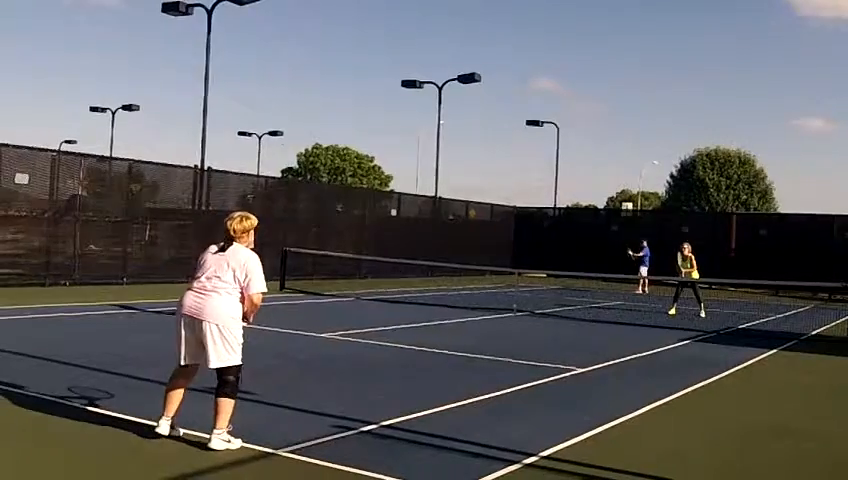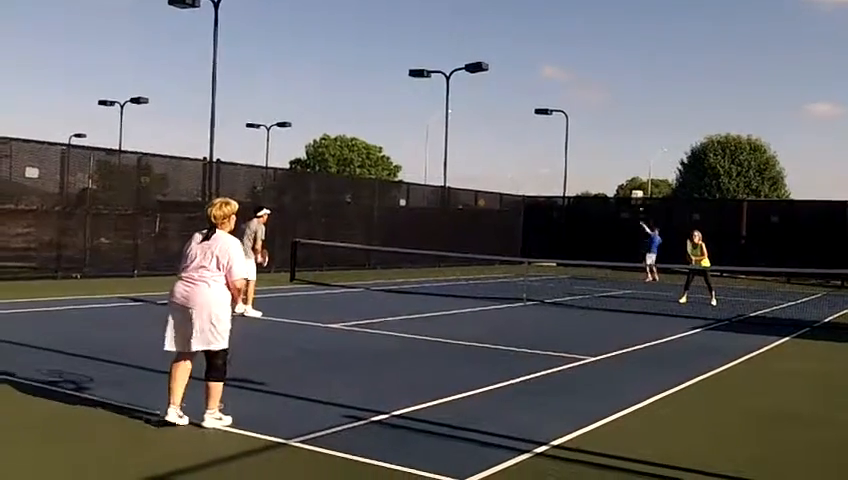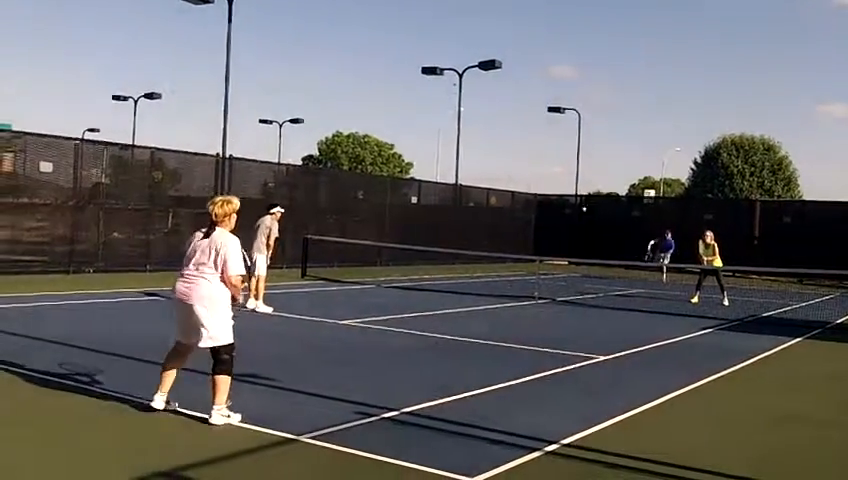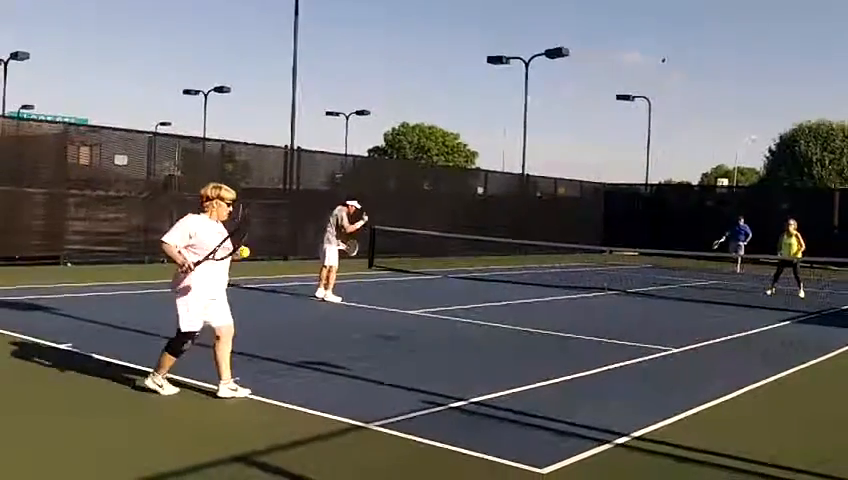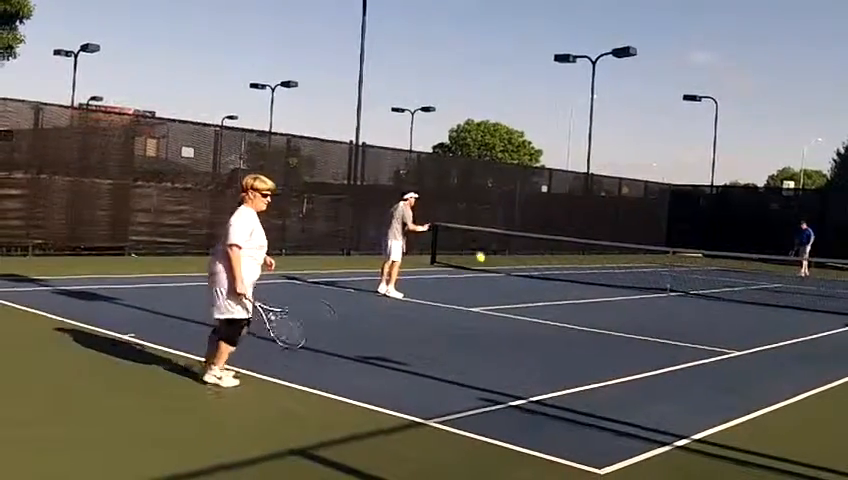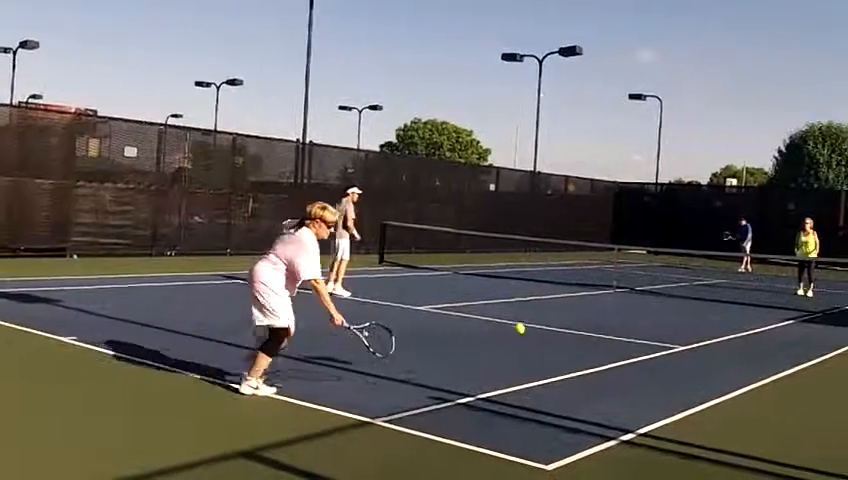
dt=0.7s
person 1, frame 1
left shoulder: (210, 251)
right shoulder: (249, 258)
right elbow: (254, 298)
right wrist: (247, 315)
left hip: (190, 307)
right hip: (220, 316)
left knee: (186, 368)
right knee: (229, 375)
left ankle: (165, 421)
right ankle: (219, 435)
person 1, frame 2
left shoulder: (195, 238)
right shoulder: (231, 244)
left elbow: (184, 270)
right elbow: (237, 284)
right wrist: (235, 297)
left hip: (181, 296)
right hip: (210, 303)
left knee: (183, 355)
right knee: (216, 359)
left ankle: (174, 409)
right ankle: (212, 414)
person 1, frame 3
left shoulder: (197, 237)
right shoulder: (230, 241)
right elbow: (234, 279)
right wrist: (238, 293)
left hip: (185, 295)
right hip: (210, 301)
left knee: (182, 346)
right knee: (224, 354)
left ankle: (160, 396)
right ankle: (219, 410)
person 1, frame 4
left shoulder: (219, 227)
right shoulder: (192, 222)
right elbow: (166, 244)
left wrist: (234, 253)
right wrist: (181, 260)
left hip: (215, 290)
right hip: (193, 288)
left knee: (225, 332)
right knee: (186, 335)
left ankle: (226, 383)
right ankle: (157, 377)
person 1, frame 5
left shoulder: (250, 216)
right shoulder: (243, 217)
right elbow: (233, 249)
left wrist: (263, 258)
right wrist: (240, 283)
left hip: (232, 277)
right hip: (231, 278)
left knee: (227, 323)
right knee: (238, 324)
left ankle: (210, 366)
right ankle: (215, 370)
person 1, frame 6
left shoulder: (297, 230)
right shoulder: (307, 243)
right elbow: (315, 281)
right wrist: (333, 311)
left hip: (270, 282)
right hip: (268, 283)
left knee: (286, 329)
right knee: (279, 334)
left ankle: (256, 372)
right ankle: (251, 382)
